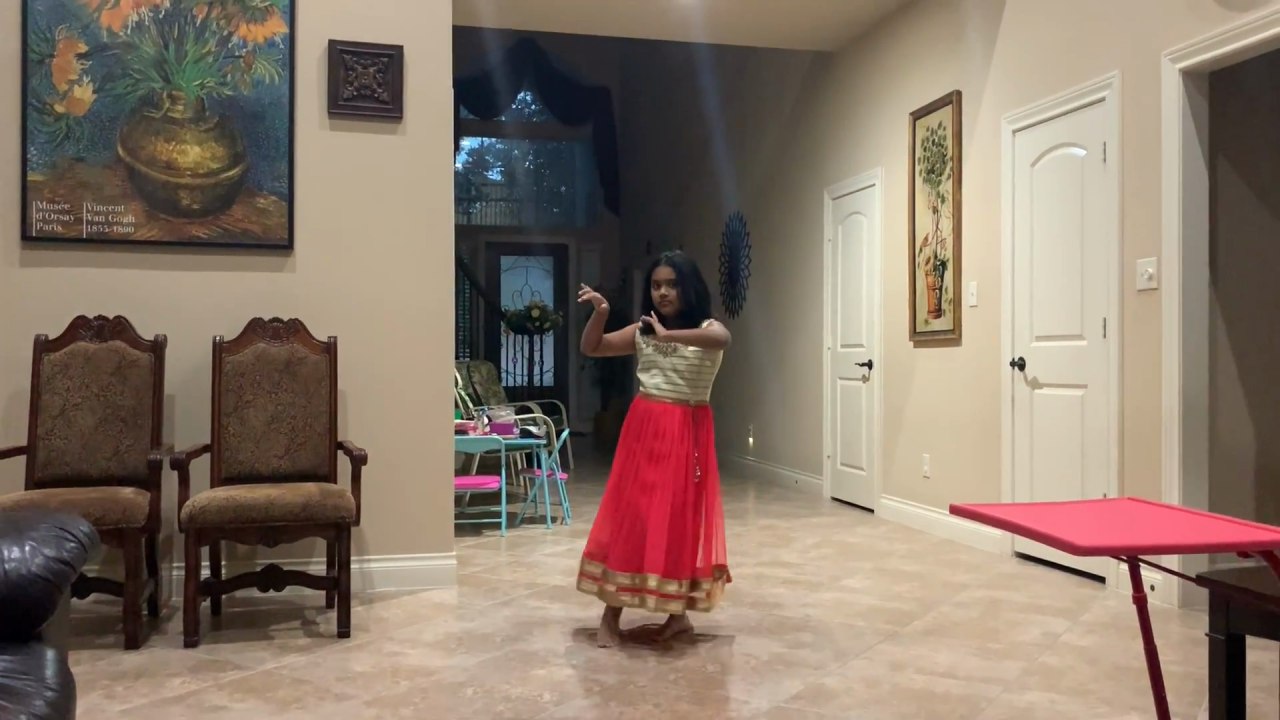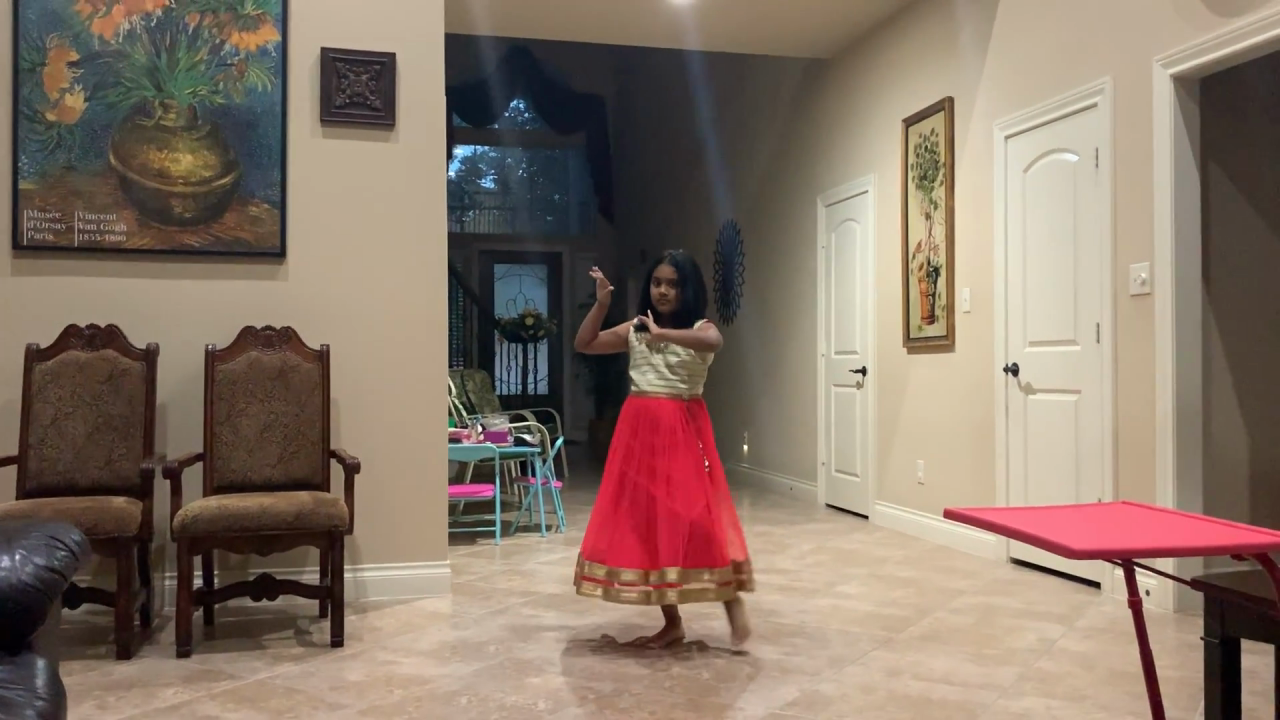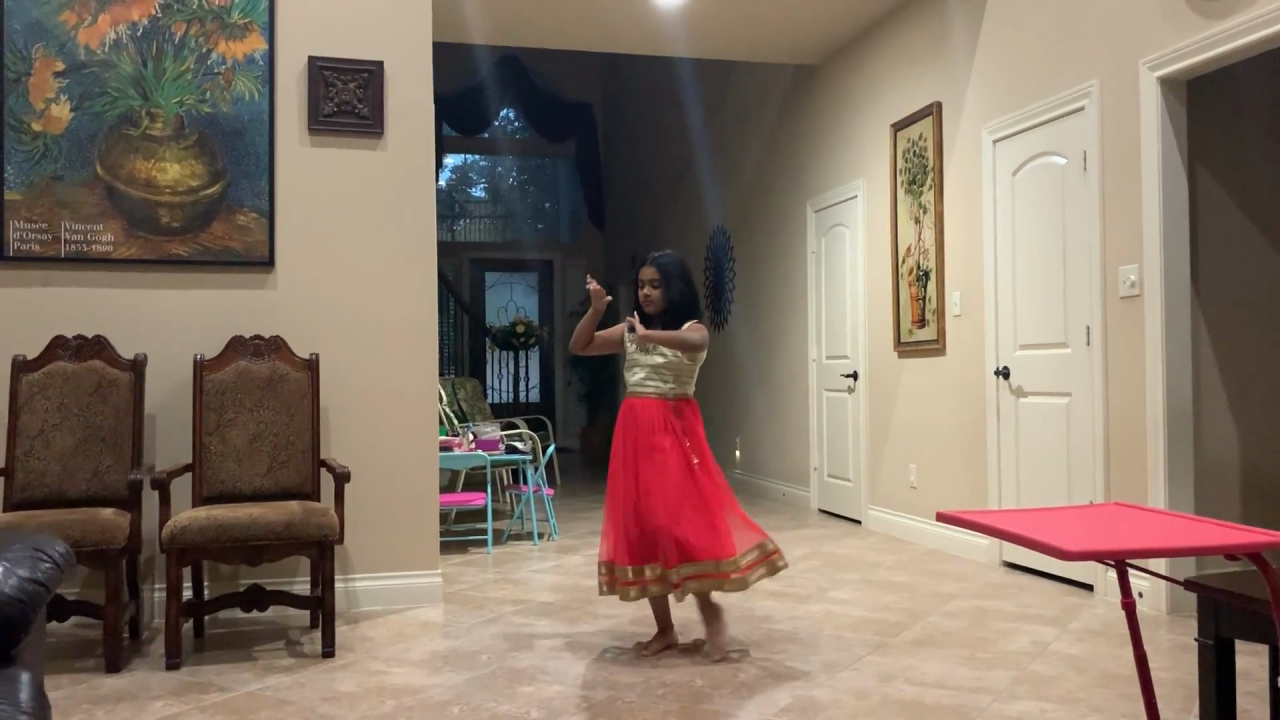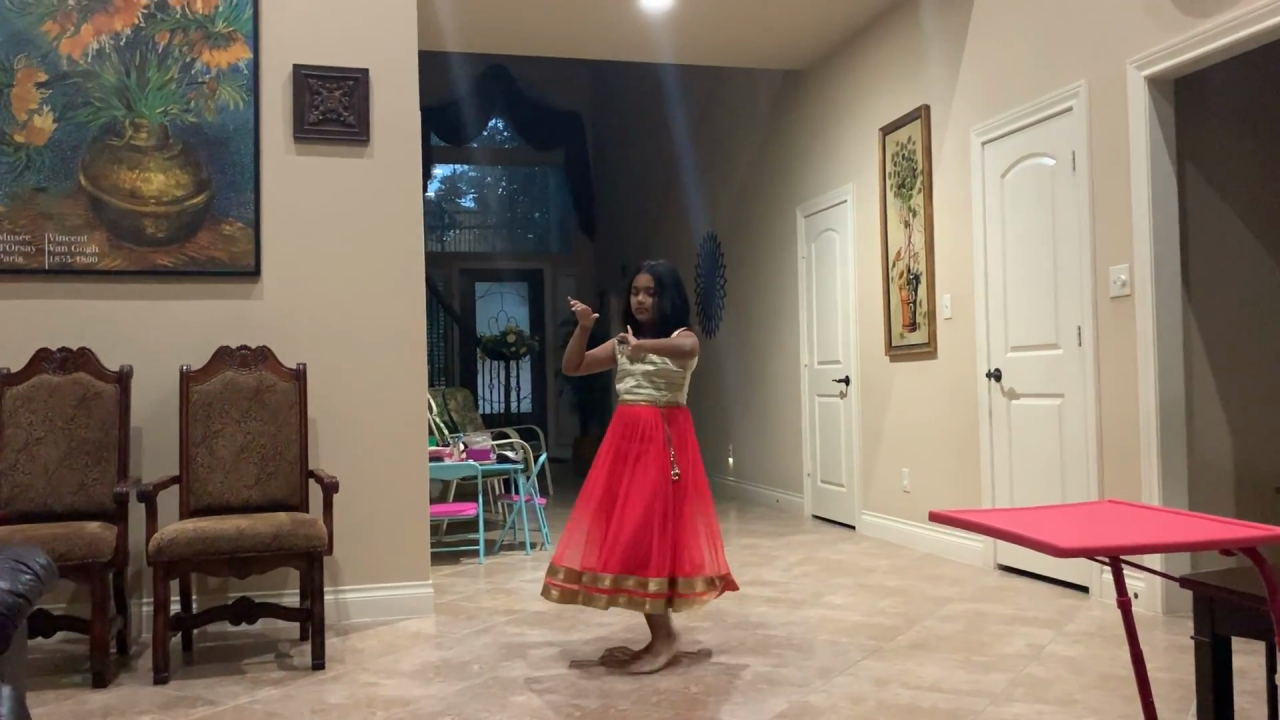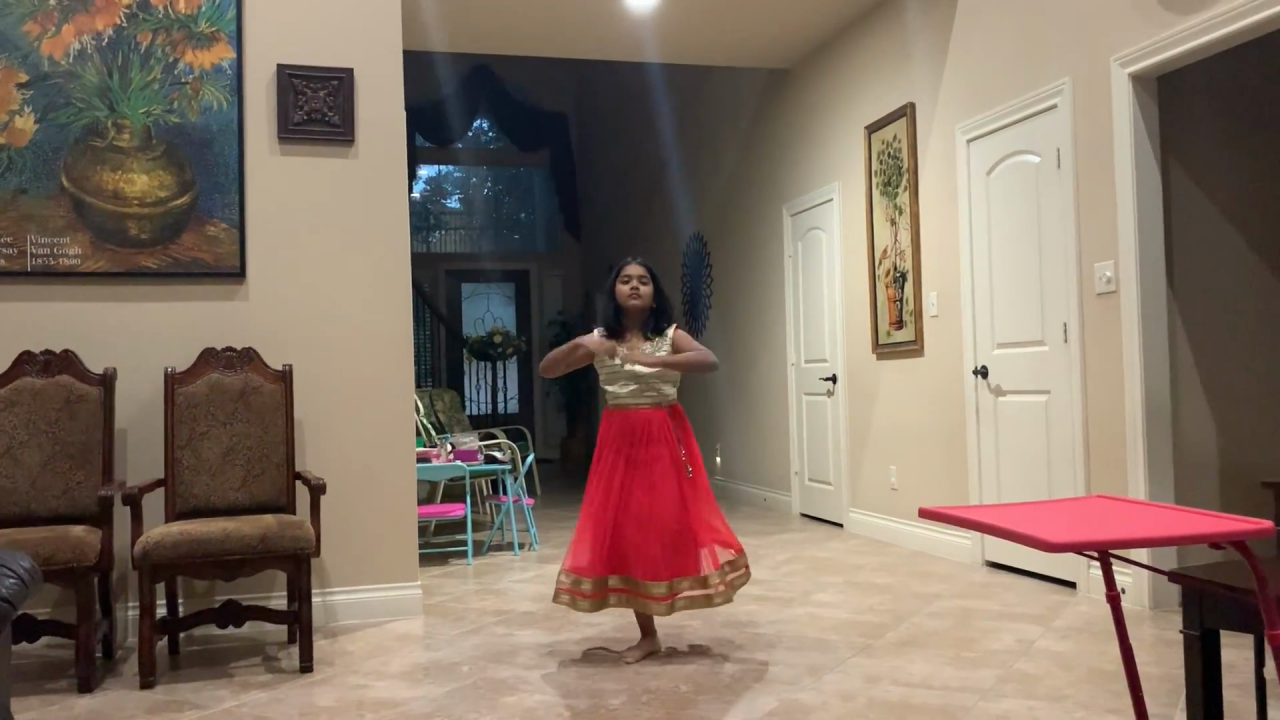
dt=0.4s
person 1, frame 1
left shoulder: (706, 328)
right shoulder: (641, 331)
left elbow: (723, 339)
right elbow: (590, 348)
left wrist: (670, 334)
right wrist: (599, 311)
left hip: (687, 431)
right hip: (642, 428)
left knee: (670, 519)
right knee: (630, 516)
left ankle: (676, 610)
right ankle: (629, 610)
person 1, frame 2
left shoulder: (701, 328)
right shoulder: (635, 329)
left elbow: (714, 342)
right elbow: (583, 344)
left wrist: (661, 334)
right wrist: (601, 303)
left hip: (683, 426)
right hip: (639, 426)
left knee: (694, 515)
right knee: (641, 516)
left ankle: (734, 603)
right ankle: (672, 622)
person 1, frame 3
left shoulder: (691, 329)
right shoulder: (629, 330)
left elbow: (695, 343)
right elbow: (578, 346)
left wrist: (647, 335)
right wrist: (596, 308)
left hip: (674, 428)
right hip: (632, 428)
left knee: (679, 518)
right knee: (638, 521)
left ankle: (709, 609)
right ankle: (664, 627)
person 1, frame 4
left shoulder: (679, 337)
right shoulder: (621, 343)
left elbow: (690, 349)
right elbow: (571, 367)
left wrist: (641, 344)
right wrist: (583, 327)
left hip: (664, 436)
right hip: (624, 438)
left knee: (649, 528)
right knee: (624, 529)
left ankle: (667, 635)
right ankle: (659, 636)
person 1, frame 5
left shoulder: (670, 336)
right shoulder: (599, 340)
left elbow: (709, 361)
right elbow: (546, 370)
left wrist: (654, 361)
right wrist: (579, 346)
left hip: (664, 435)
right hip: (618, 439)
left knee: (672, 524)
right knee: (623, 528)
right ankle: (648, 635)
